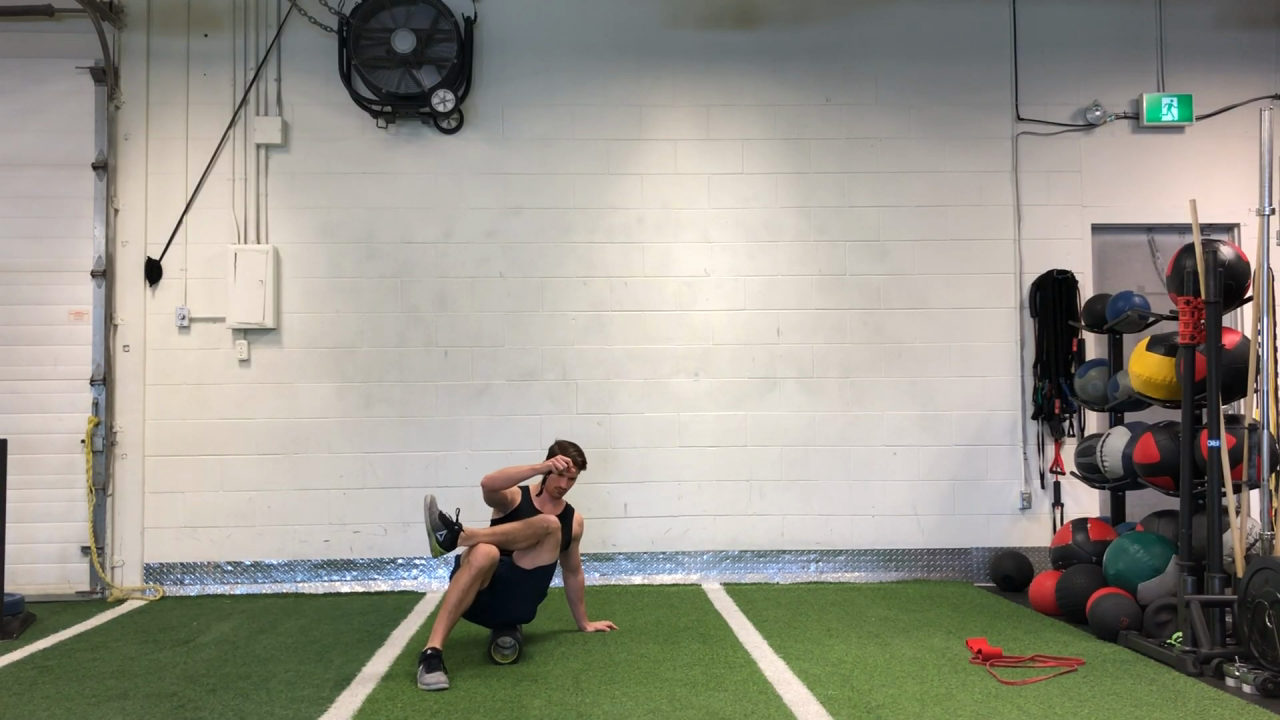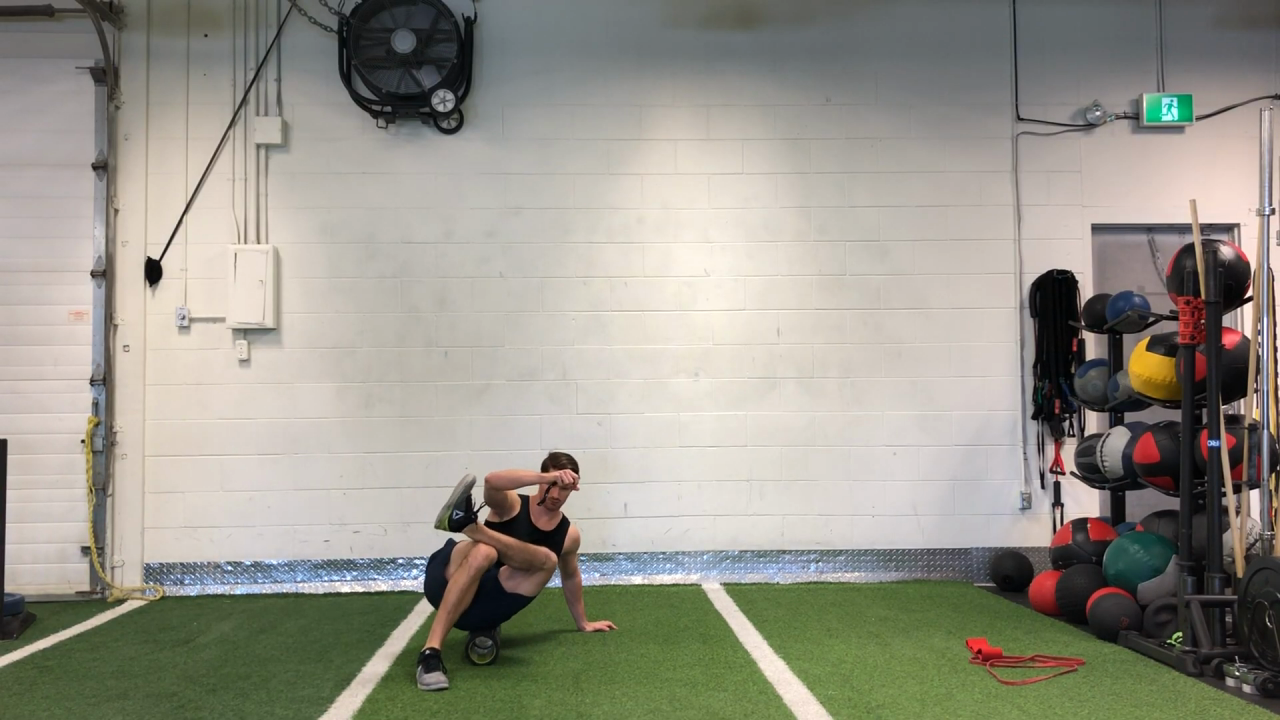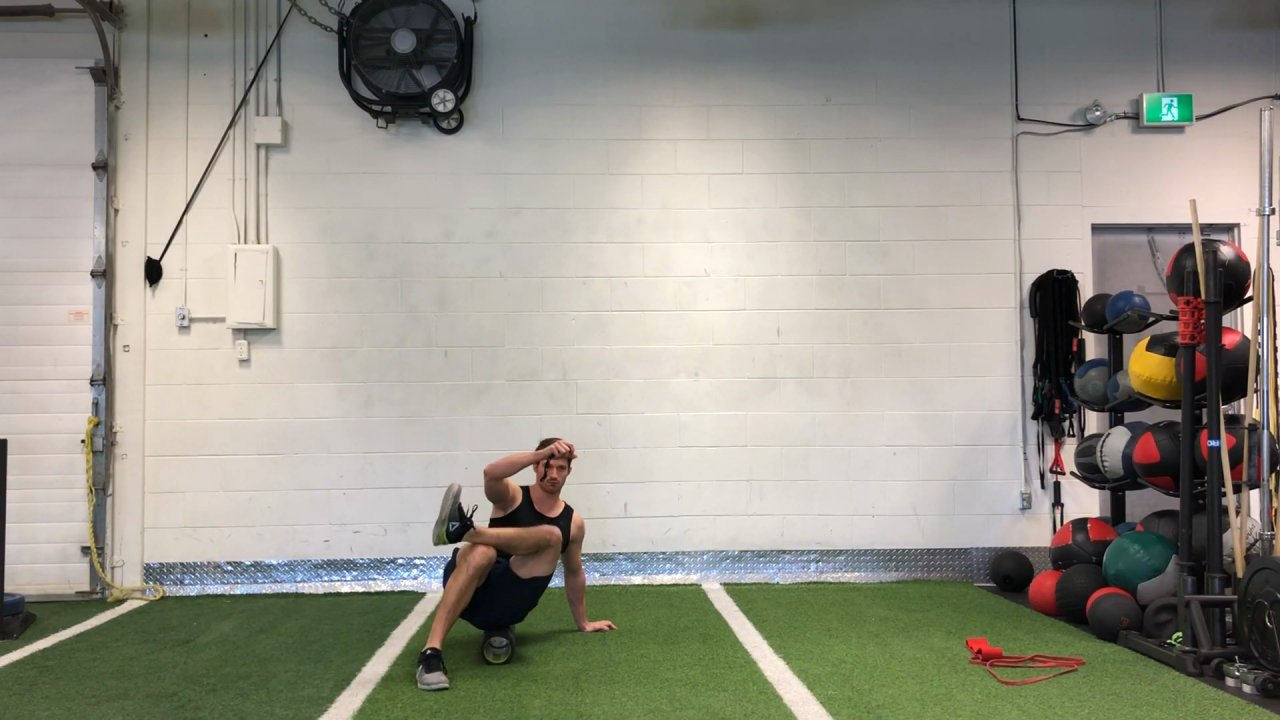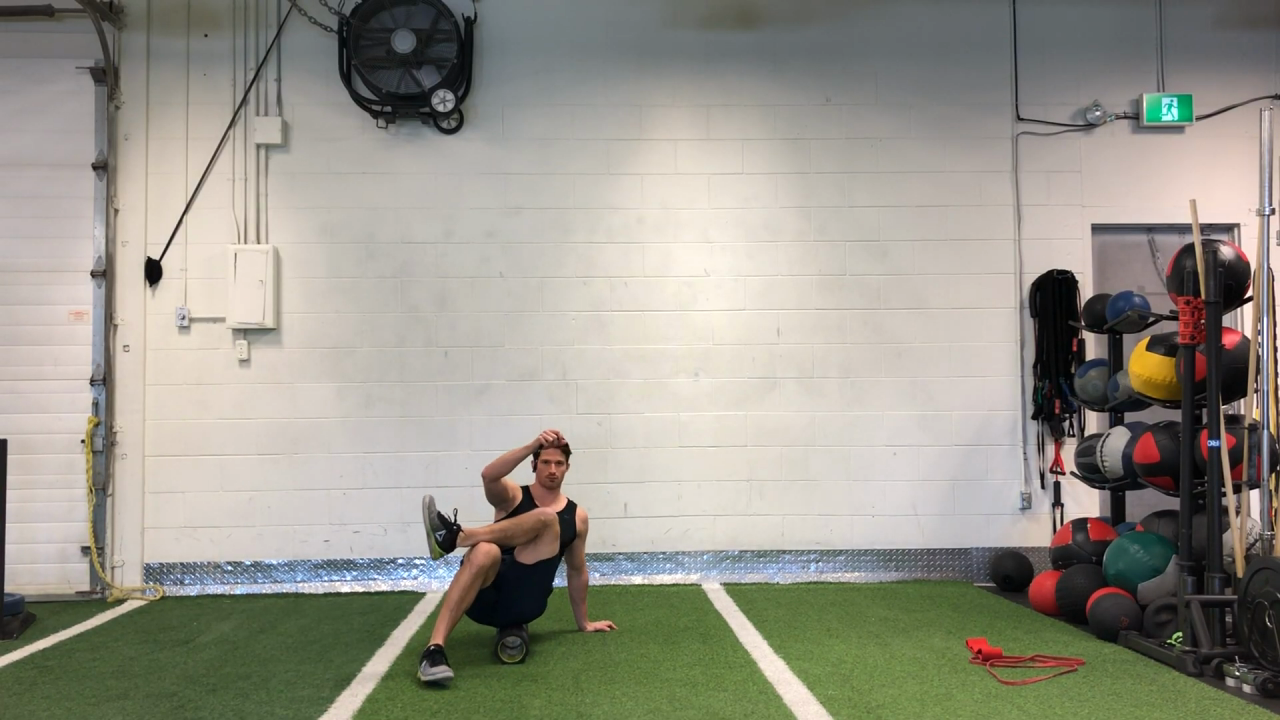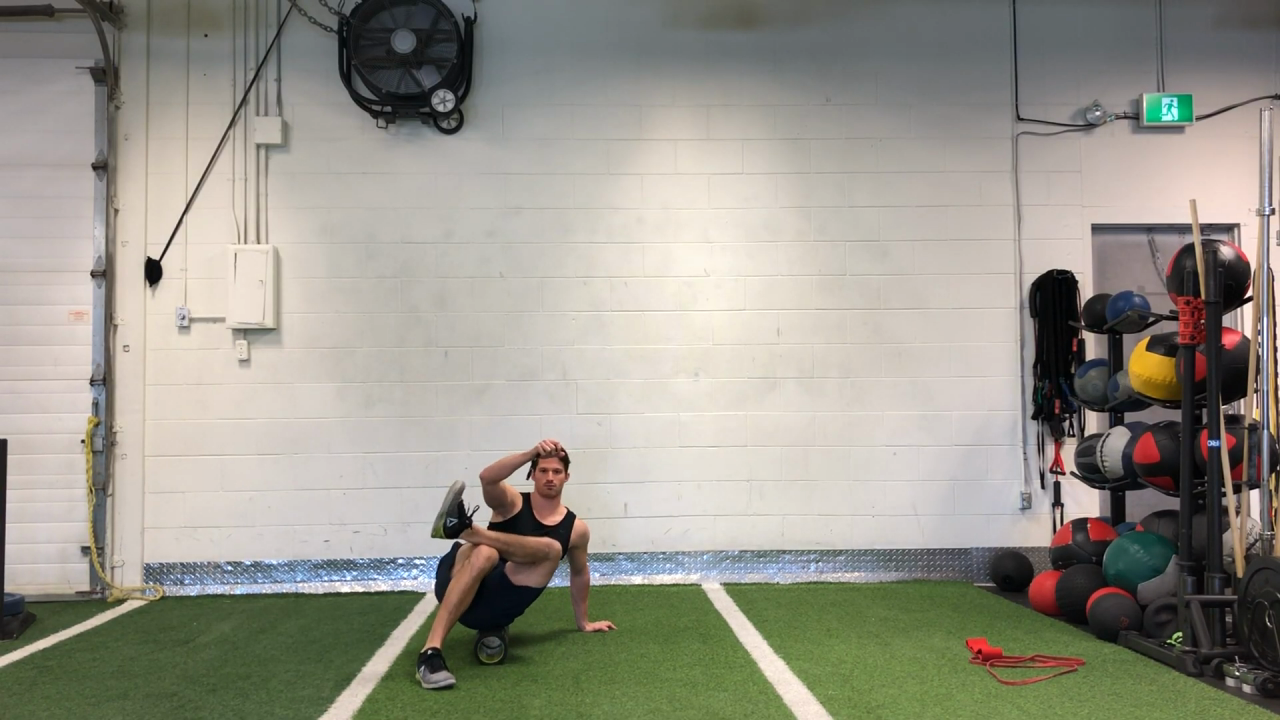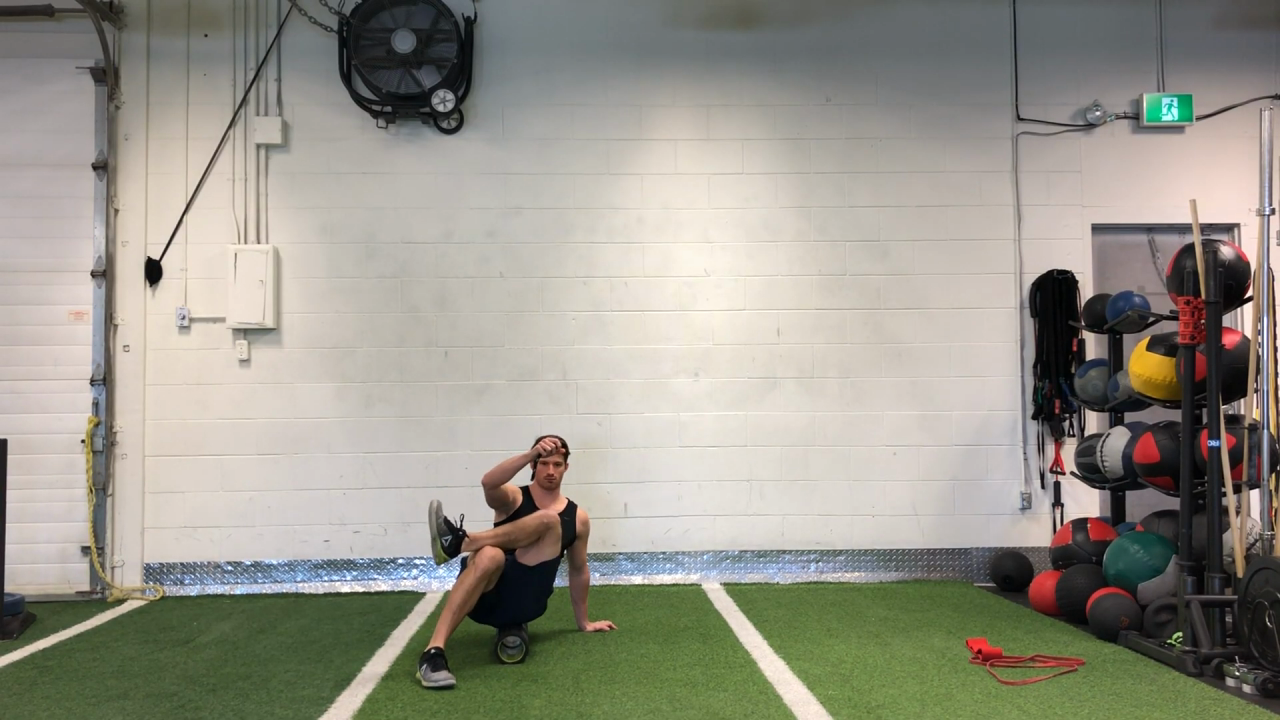
dt=0.4s
person 1, frame 1
left shoulder: (573, 521)
right shoulder: (513, 497)
left elbow: (572, 573)
right elbow: (488, 484)
left wrist: (583, 622)
right wrist: (541, 468)
left hip: (515, 609)
right hip: (477, 594)
left knee: (550, 525)
right knee: (485, 552)
right ankle: (432, 652)
person 1, frame 2
left shoulder: (569, 534)
right shoulder: (511, 505)
left elbow: (571, 577)
right elbow: (492, 481)
left wrist: (583, 622)
right wrist: (548, 477)
left hip: (482, 611)
right hip: (447, 581)
left knee: (548, 560)
right knee: (483, 552)
right ankle: (430, 653)
person 1, frame 3
left shoulder: (573, 522)
right shoulder: (512, 497)
left elbow: (574, 573)
right elbow: (491, 474)
left wrist: (583, 622)
right wrist: (543, 452)
left hip: (506, 607)
right hip: (475, 593)
left knee: (551, 535)
right knee: (481, 552)
right ankle: (431, 652)
person 1, frame 4
left shoulder: (577, 517)
right shoulder: (512, 496)
left elbow: (577, 571)
right elbow: (489, 476)
left wrist: (584, 622)
right wrist: (534, 444)
left hip: (524, 604)
right hip: (485, 593)
left knee: (547, 518)
right knee: (485, 552)
right ankle: (434, 650)
person 1, frame 5
left shoulder: (576, 529)
right shoulder: (511, 502)
left elbow: (579, 574)
right elbow: (487, 478)
left wrist: (583, 622)
right wrist: (532, 453)
left hip: (495, 610)
right hip: (459, 583)
left knee: (552, 549)
right knee: (484, 553)
right ankle: (431, 652)
person 1, frame 6
left shoulder: (578, 518)
right shoulder: (513, 498)
left elbow: (578, 571)
right elbow: (488, 483)
left wrist: (583, 621)
right wrist: (532, 453)
left hip: (524, 604)
right hip: (486, 594)
left knee: (549, 520)
right knee: (490, 555)
right ankle: (434, 653)
